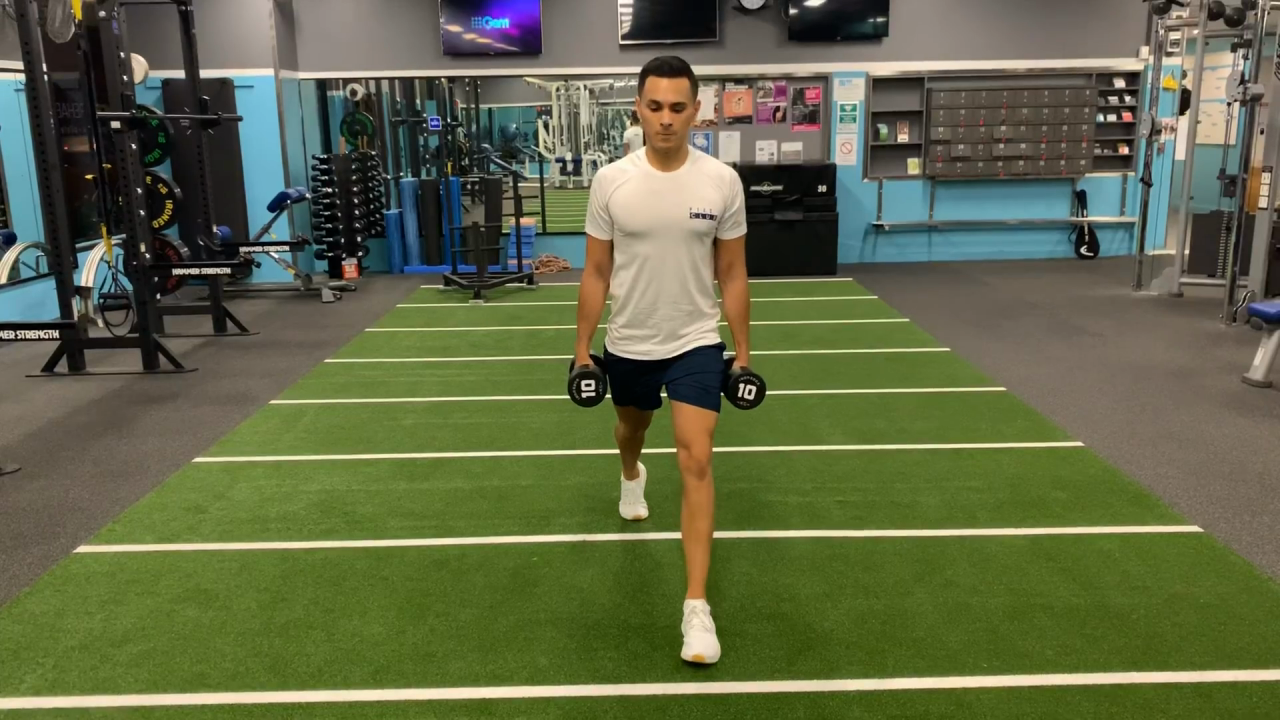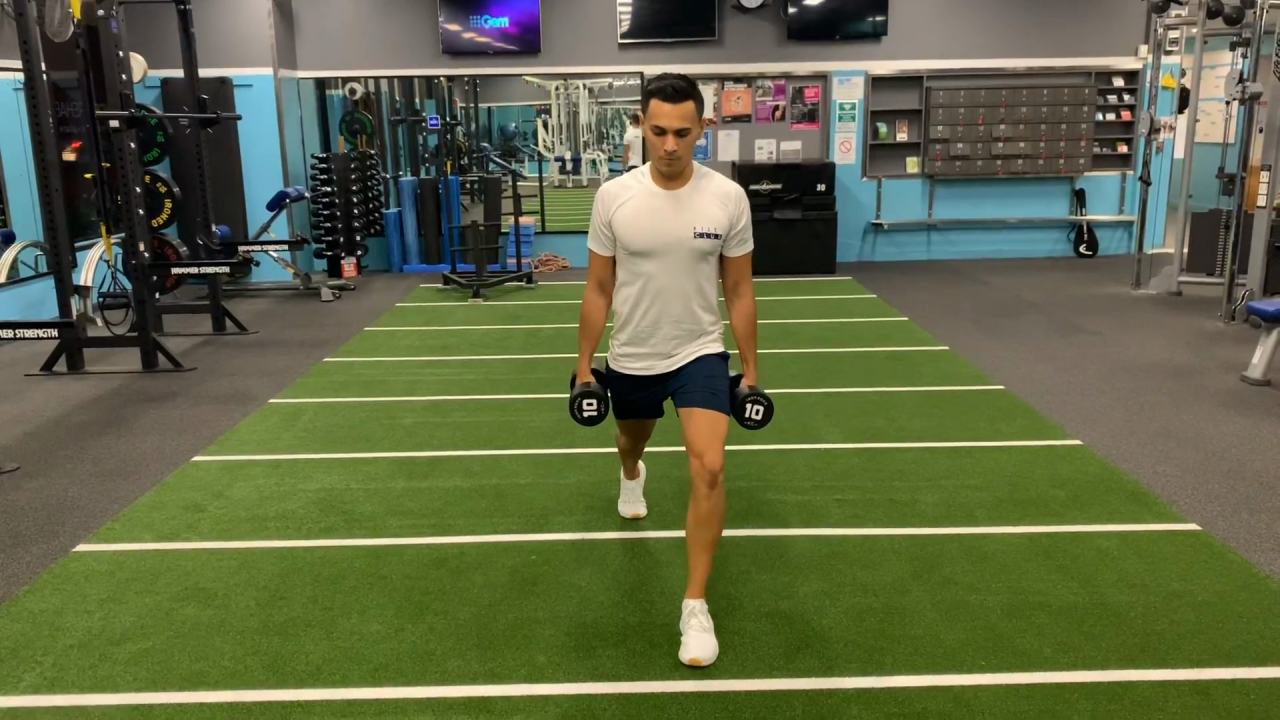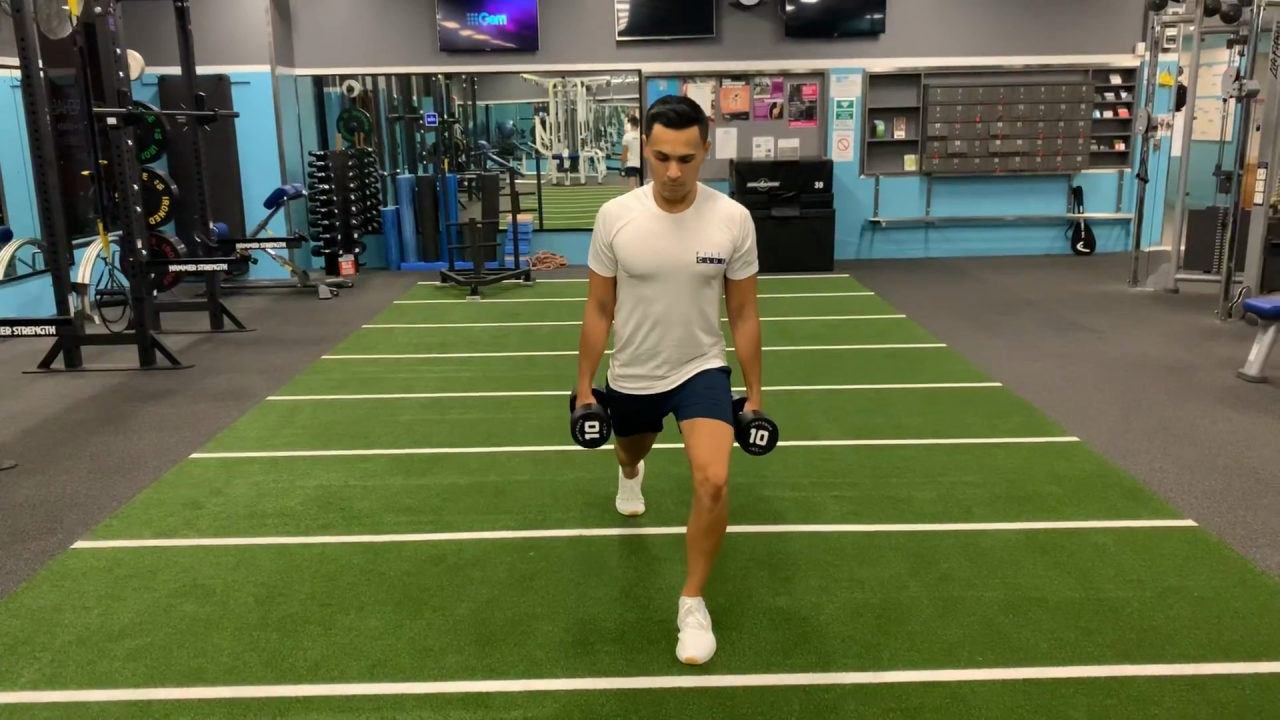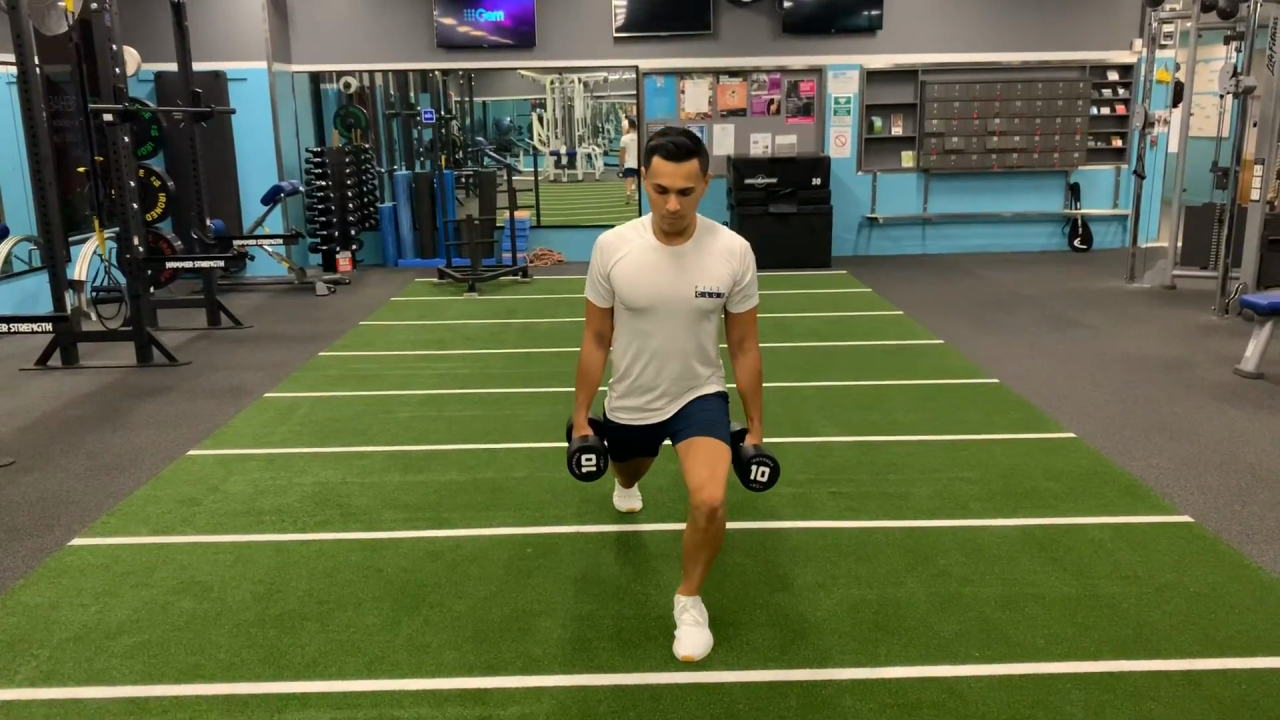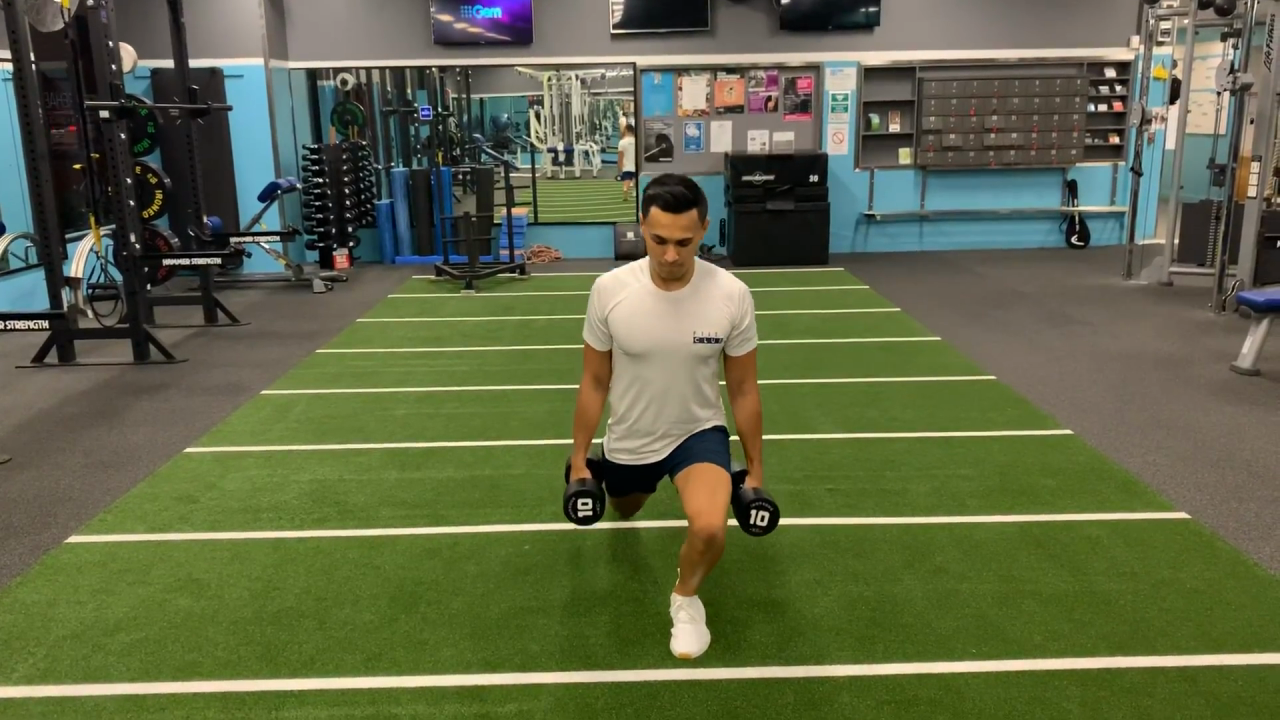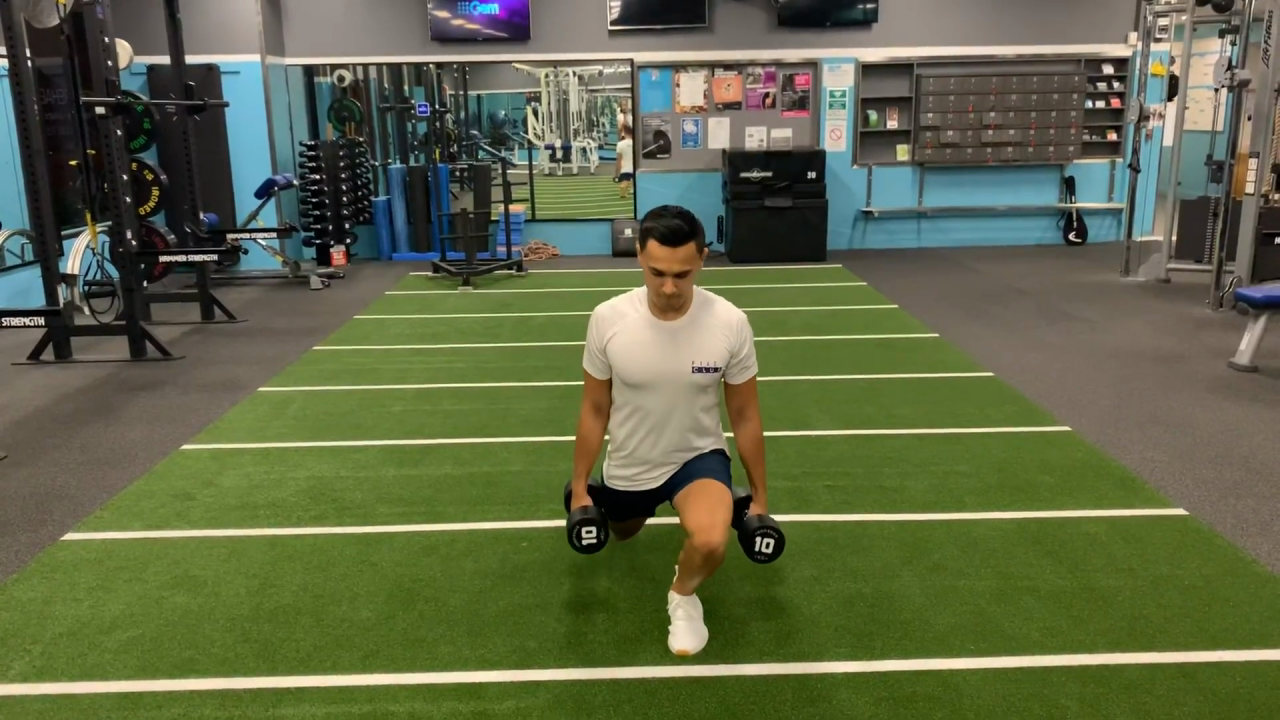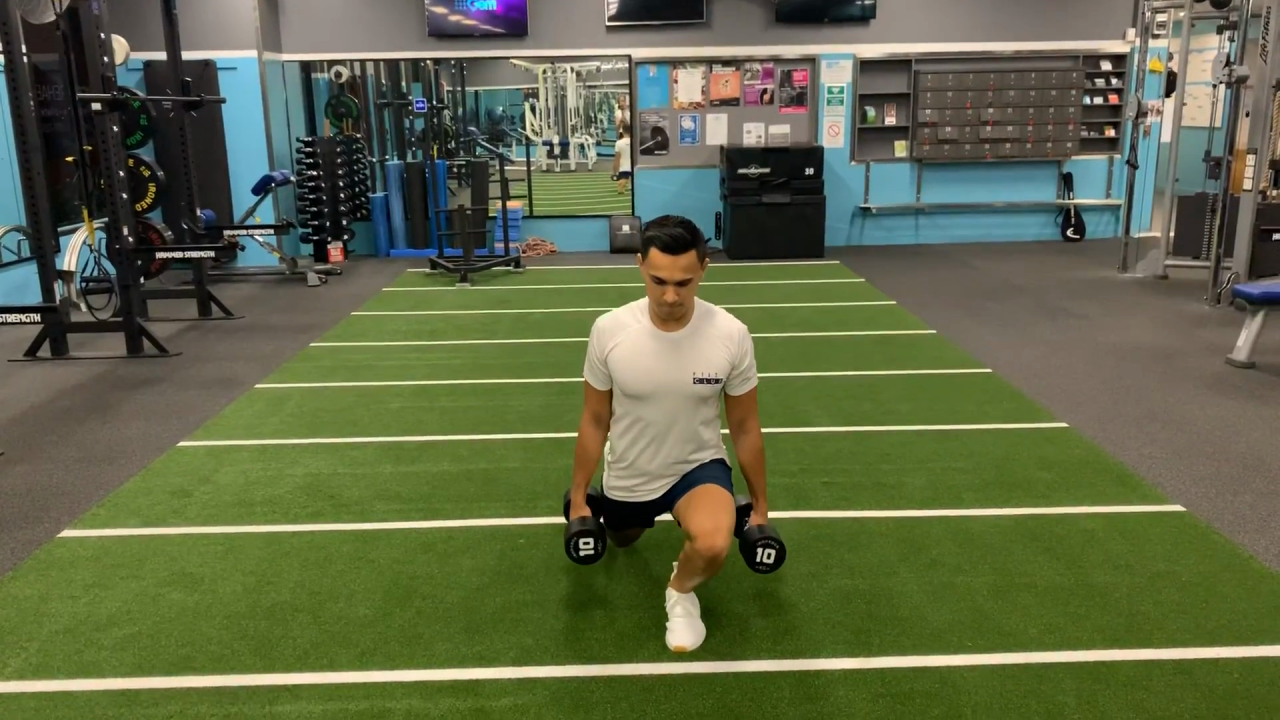
dt=0.4s
person 1, frame 1
left shoulder: (721, 180)
right shoulder: (611, 180)
left elbow: (732, 275)
right elbow: (597, 273)
left wrist: (743, 351)
right wrist: (582, 347)
left hip: (695, 344)
right hip: (628, 345)
left knee: (695, 462)
right knee: (630, 427)
left ankle: (697, 605)
right ankle: (631, 476)
person 1, frame 2
left shoulder: (728, 197)
right shoulder: (614, 196)
left elbow: (739, 292)
right elbow: (599, 289)
left wrist: (750, 369)
right wrist: (583, 364)
left hip: (700, 354)
right hip: (630, 359)
left knee: (708, 469)
right knee: (632, 438)
left ankle: (695, 605)
right ankle: (631, 473)
person 1, frame 3
left shoulder: (733, 219)
right shoulder: (615, 216)
left elbow: (744, 313)
right elbow: (599, 310)
left wrist: (754, 393)
right wrist: (584, 386)
left hip: (702, 370)
right hip: (632, 377)
left knee: (713, 482)
right knee: (632, 448)
left ankle: (693, 602)
right ankle: (631, 471)
person 1, frame 4
left shoulder: (733, 252)
right shoulder: (612, 247)
left elbow: (744, 346)
right elbow: (596, 340)
left wrist: (755, 425)
right wrist: (581, 415)
left hip: (700, 396)
right hip: (630, 404)
left knee: (709, 502)
right knee: (628, 477)
left ankle: (689, 599)
right ankle: (628, 480)
person 1, frame 5
left shoulder: (732, 295)
right shoulder: (609, 290)
left elbow: (744, 390)
right elbow: (595, 382)
left wrist: (755, 468)
right wrist: (578, 459)
left hip: (699, 432)
right hip: (629, 441)
left knee: (710, 526)
right knee: (625, 511)
left ankle: (686, 596)
right ankle: (634, 490)
person 1, frame 6
left shoulder: (730, 323)
right shoulder: (608, 319)
left elbow: (745, 416)
right elbow: (594, 410)
left wrist: (759, 495)
right wrist: (579, 486)
left hip: (699, 455)
right hip: (629, 466)
left knee: (710, 541)
right knee: (623, 533)
left ankle: (683, 594)
right ankle: (639, 508)
person 1, frame 7
left shoulder: (731, 335)
right shoulder: (609, 331)
left elbow: (745, 427)
right elbow: (595, 421)
left wrist: (760, 505)
right wrist: (578, 497)
left hip: (698, 466)
right hip: (628, 476)
left knee: (713, 545)
right knee: (622, 542)
left ankle: (681, 590)
right ankle: (640, 514)
